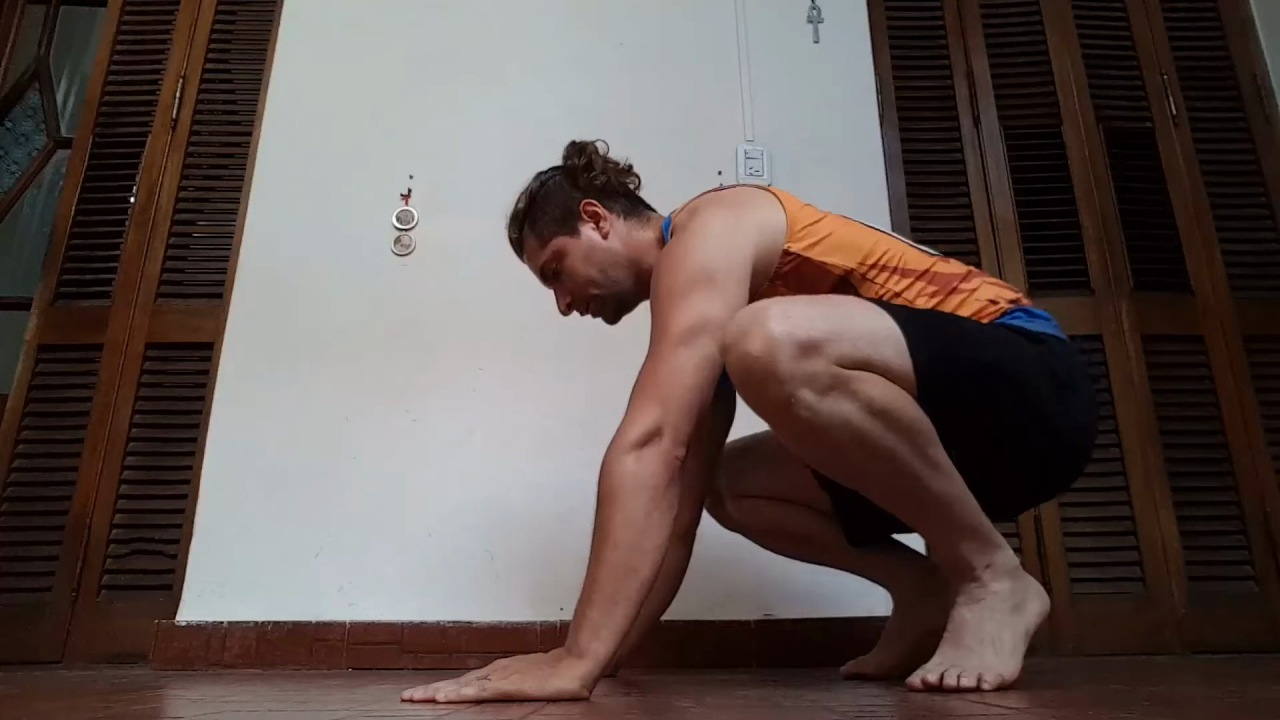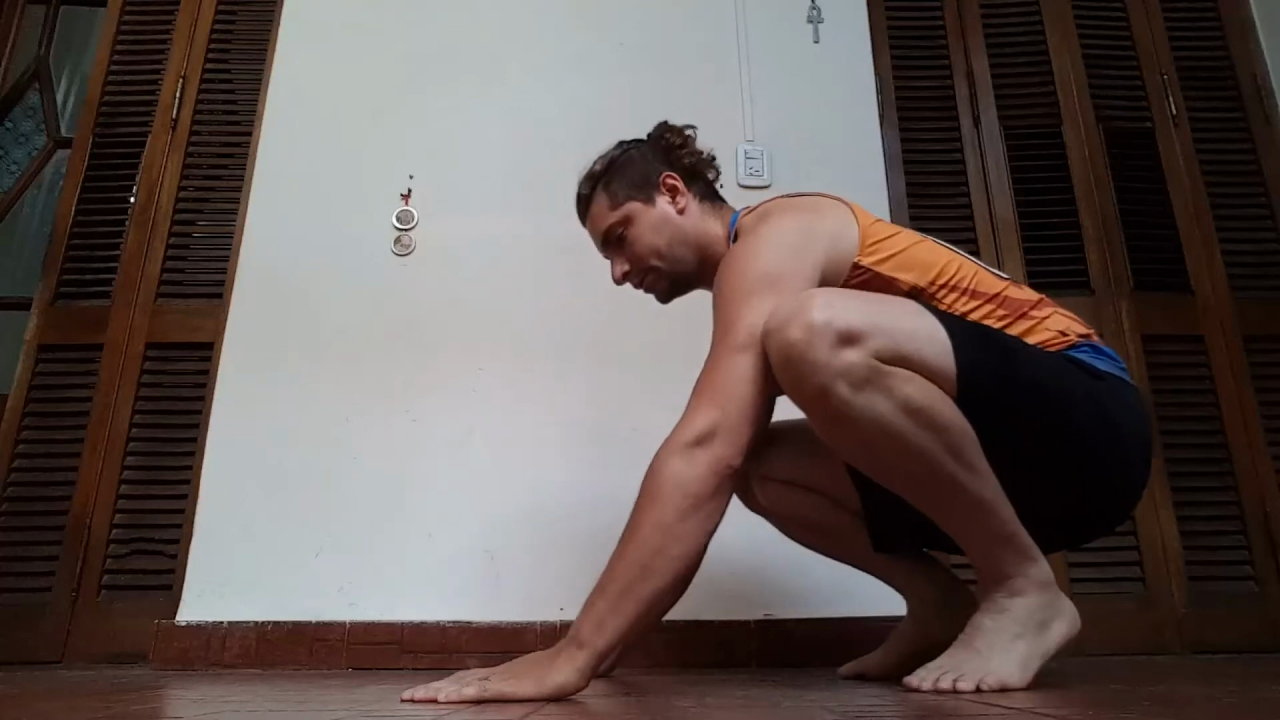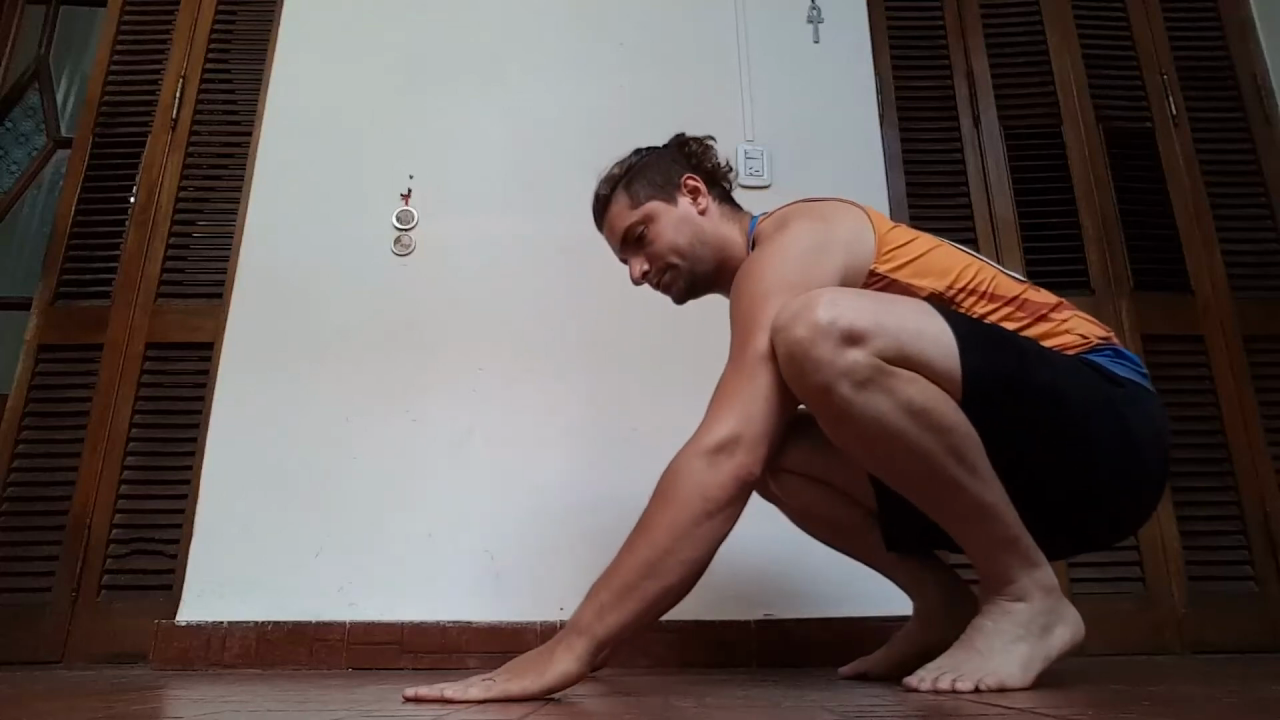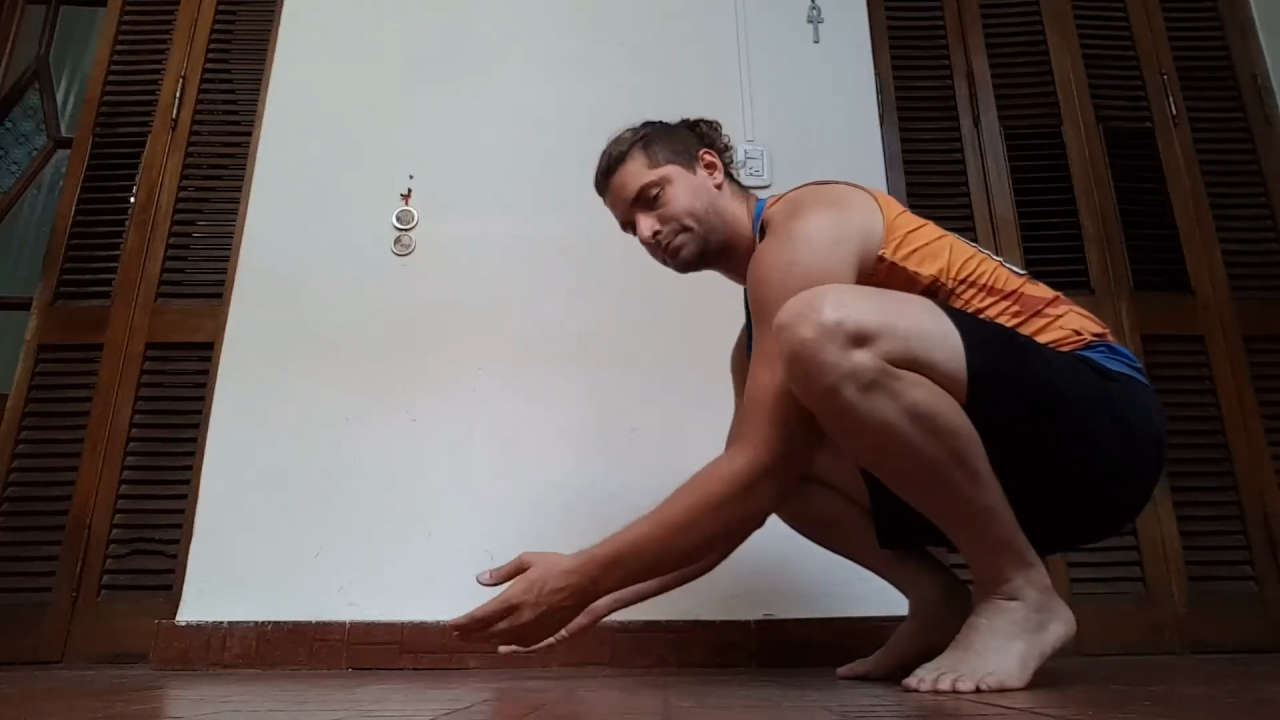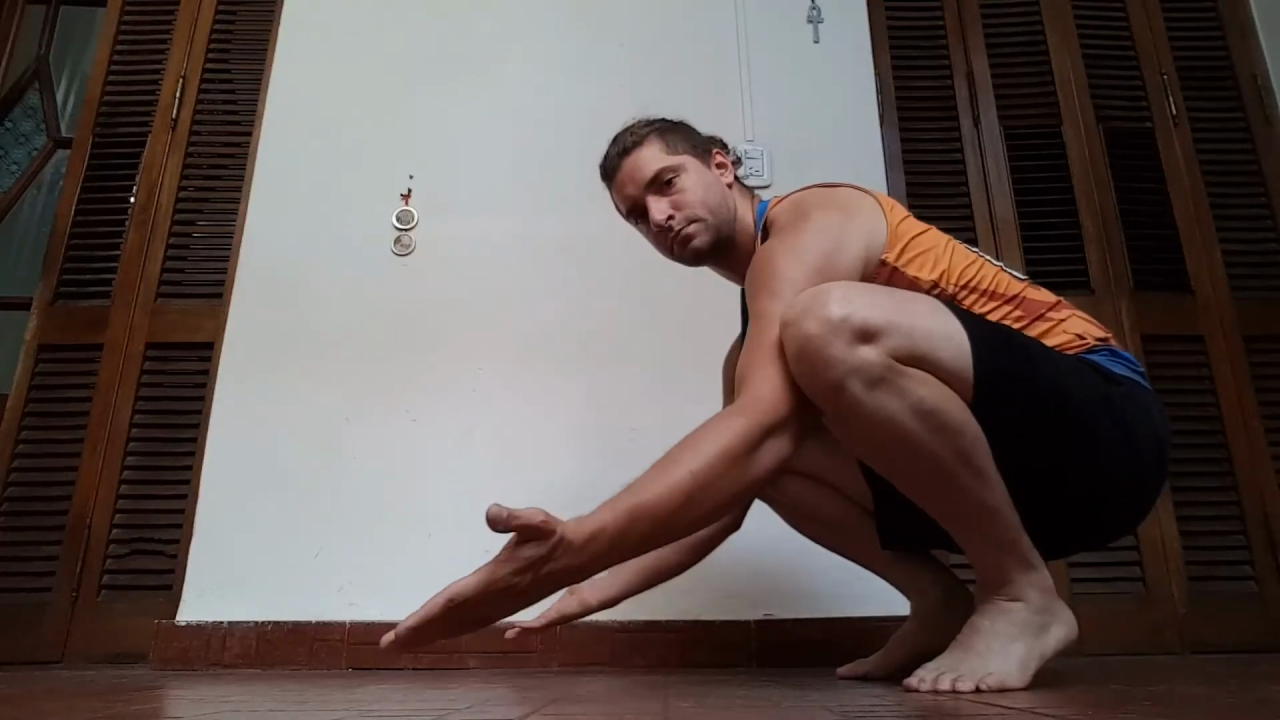
dt=0.5s
person 1, frame 1
left shoulder: (709, 230)
right shoulder: (700, 309)
left elbow: (648, 445)
right elbow: (676, 499)
left wrist: (580, 658)
right wrist: (606, 649)
left hip: (1029, 381)
right hip: (966, 406)
left knee: (772, 343)
right knee: (728, 485)
left ankle: (990, 577)
right ankle: (930, 594)
person 1, frame 2
left shoulder: (774, 237)
right shoulder: (748, 304)
left elbow: (701, 450)
right elbow: (717, 468)
left wrist: (576, 653)
right wrist: (594, 643)
left hip: (1088, 420)
right hip: (1006, 457)
left knee: (817, 332)
right knee: (759, 466)
left ankle: (1023, 592)
right ankle: (942, 606)
person 1, frame 3
left shoulder: (794, 242)
right shoulder: (767, 308)
left elbow: (721, 460)
right elbow: (736, 466)
left wrist: (572, 646)
right wrist: (596, 632)
left hip: (1103, 422)
right hip: (1012, 461)
left knee: (821, 332)
left ankle: (1025, 595)
right ankle: (947, 606)
person 1, frame 4
left shoulder: (804, 226)
right shoulder: (759, 341)
left elbow: (761, 470)
right elbow: (754, 479)
left wrist: (579, 577)
right wrist: (602, 596)
left hip: (1102, 418)
right hip: (1012, 460)
left knee: (825, 331)
left ankle: (1019, 594)
right ankle: (944, 605)
person 1, frame 5
left shoulder: (809, 224)
right shoulder: (756, 341)
left elbow: (764, 429)
right elbow: (719, 505)
left wrist: (572, 547)
right wrist: (589, 590)
left hip: (1101, 420)
right hip: (1015, 466)
left knee: (831, 324)
left ankle: (1022, 596)
right ankle: (943, 606)
